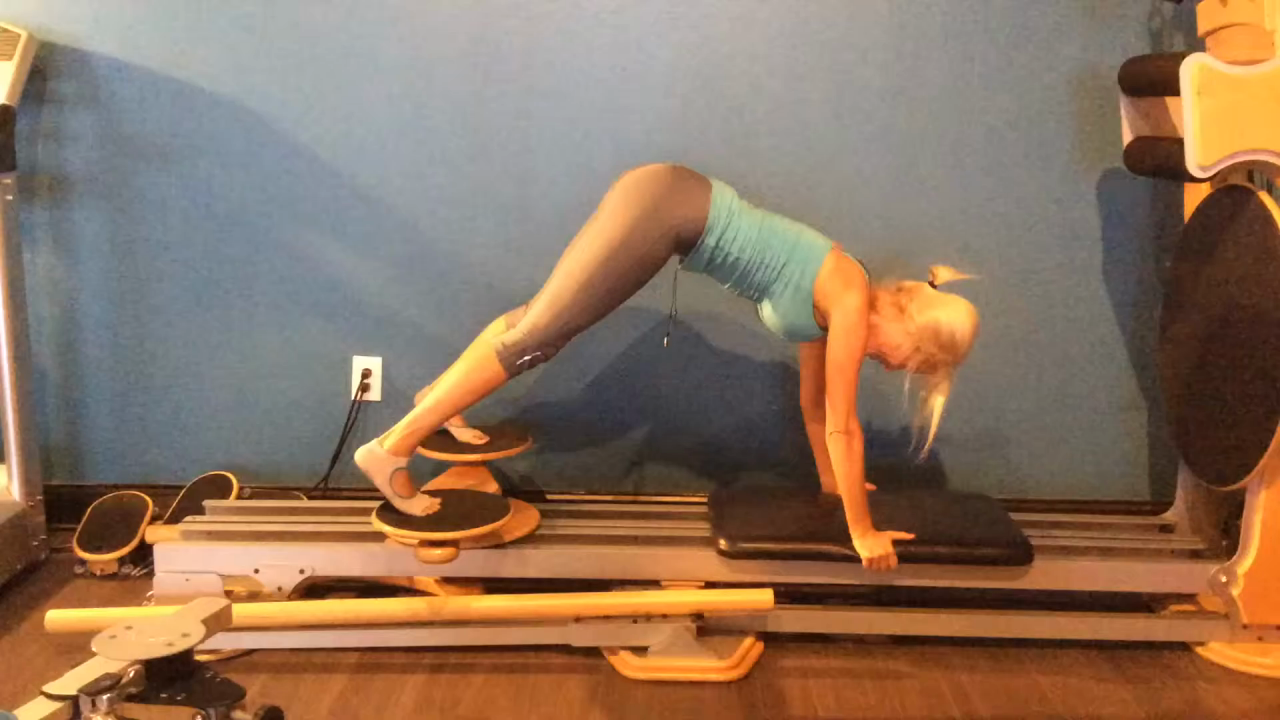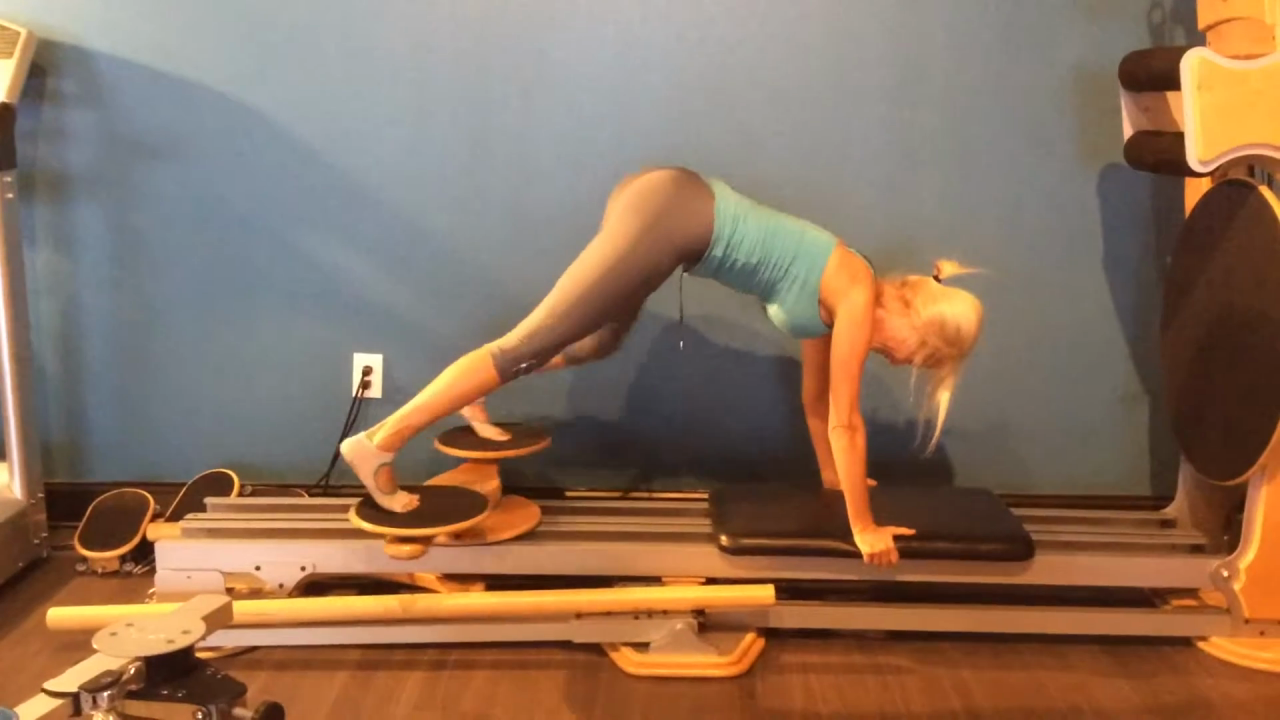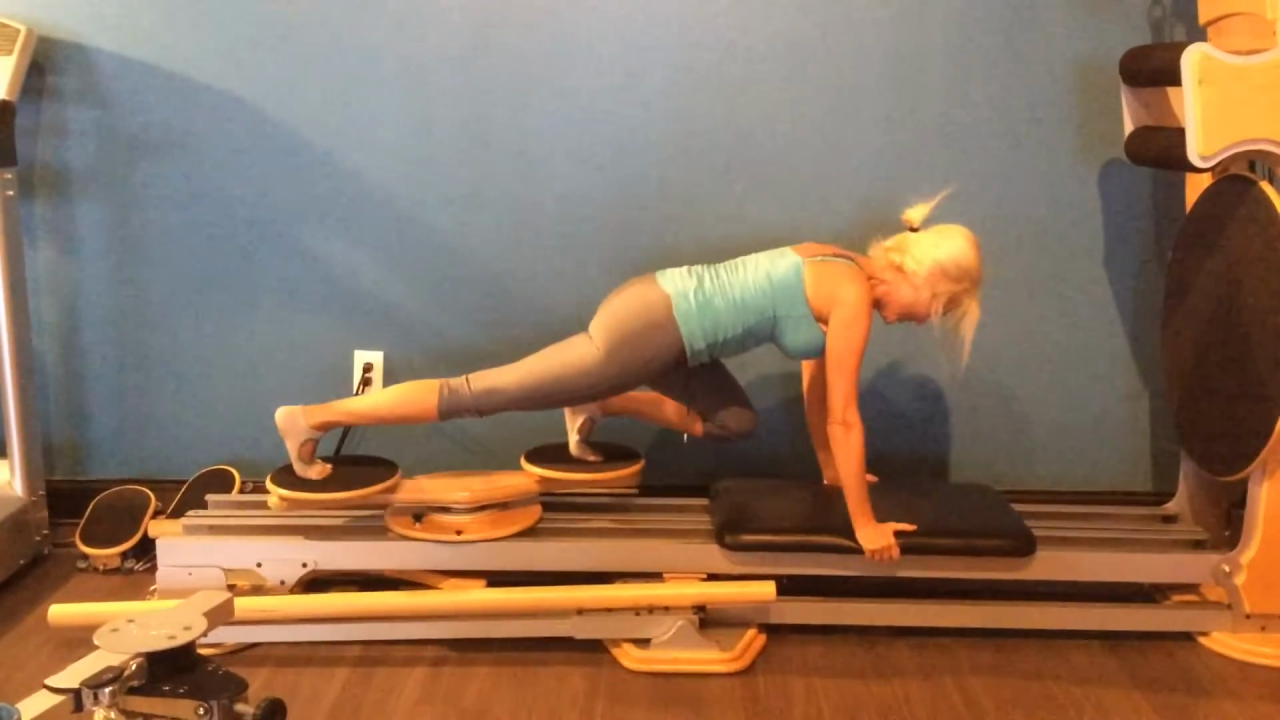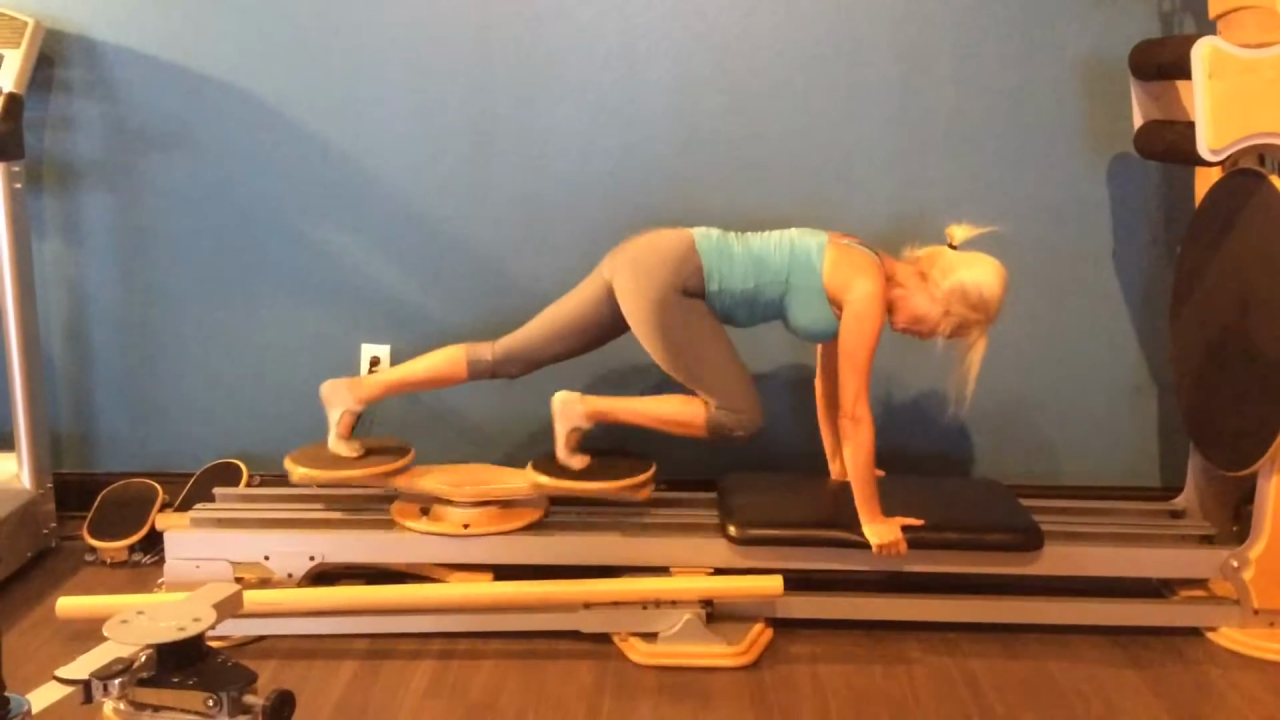
dt=1s
person 1, frame 1
left shoulder: (829, 308)
right shoulder: (852, 302)
left elbow: (814, 405)
right elbow: (843, 425)
left wrist: (832, 484)
right wrist: (863, 531)
left hip: (665, 203)
right hip: (665, 206)
left knee: (541, 315)
right knee: (538, 335)
left ankle: (438, 396)
right ankle: (391, 447)
person 1, frame 2
left shoulder: (836, 298)
right shoulder: (860, 296)
left elbow: (816, 401)
right elbow: (845, 420)
left wrist: (833, 478)
right wrist: (863, 527)
left hip: (668, 203)
right hip: (669, 214)
left knee: (603, 337)
right knee: (533, 344)
left ankle: (476, 397)
right ankle: (378, 442)
person 1, frame 3
left shoulder: (837, 270)
right shoulder: (855, 295)
left elbow: (816, 389)
right elbow: (843, 418)
left wrist: (833, 474)
right wrist: (864, 522)
left hip: (655, 307)
right hip: (644, 331)
left knee: (736, 421)
right knee: (478, 395)
left ankle: (596, 405)
right ankle: (309, 418)
person 1, frame 4
left shoulder: (858, 273)
right shoulder: (870, 288)
left elbow: (826, 385)
right elbow: (852, 413)
left wrist: (840, 471)
right wrist: (872, 517)
left hip: (649, 262)
right hip: (665, 275)
left knee: (505, 357)
right knee: (741, 418)
left ankle: (352, 392)
right ankle: (586, 409)
